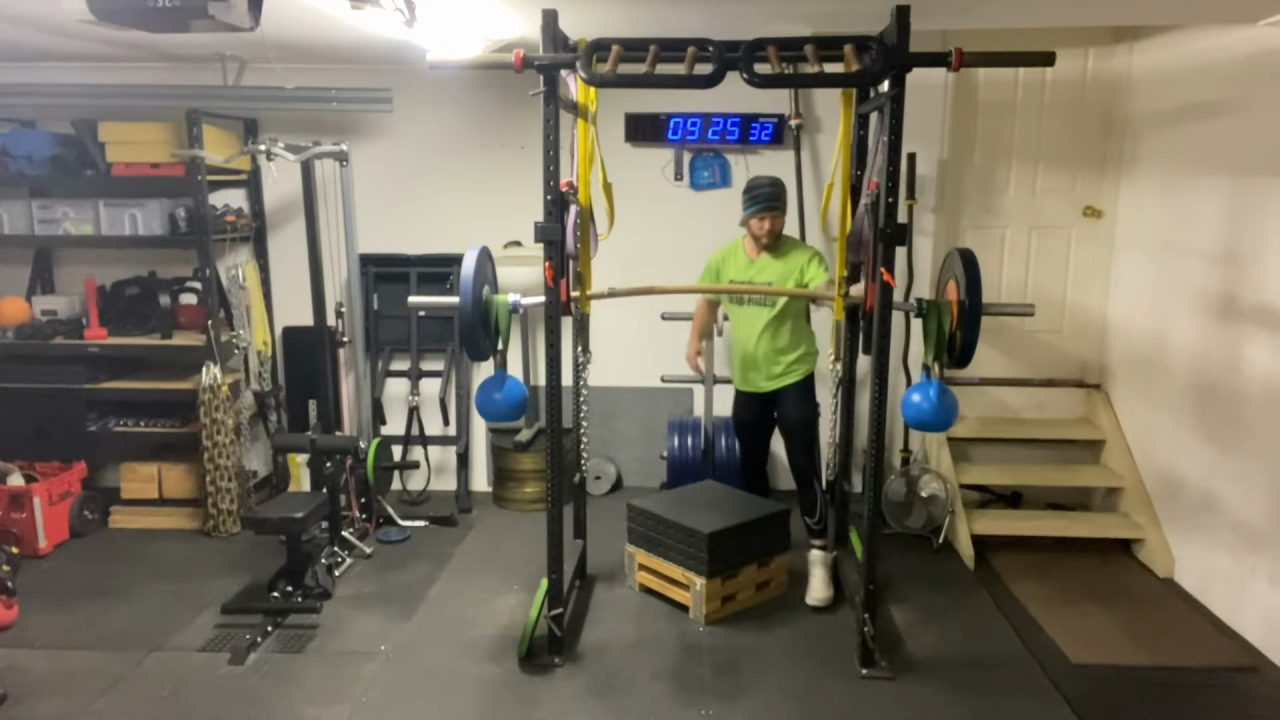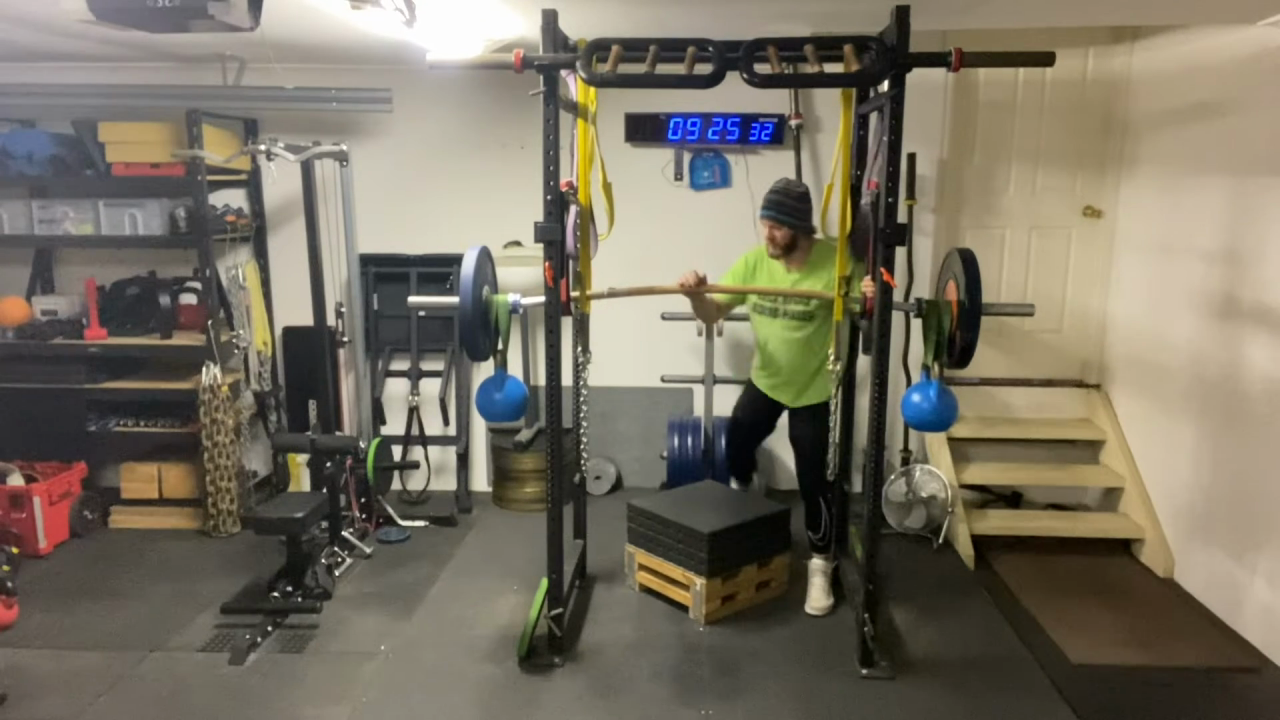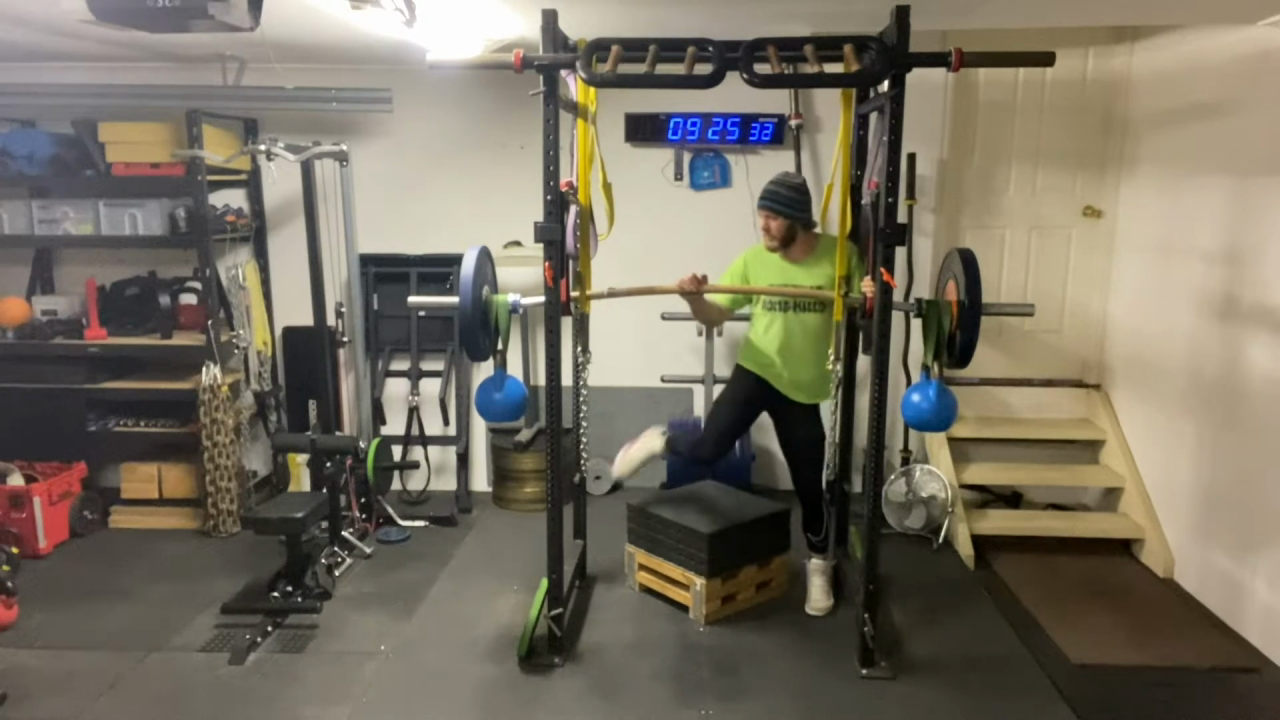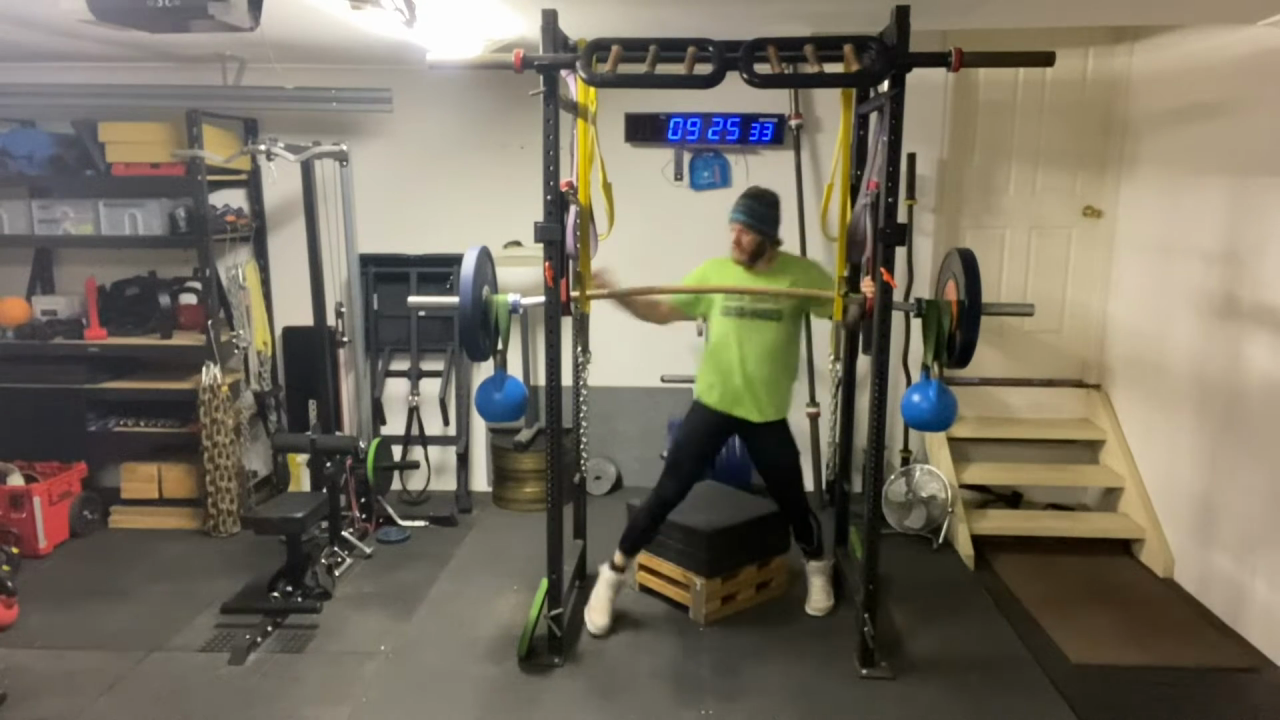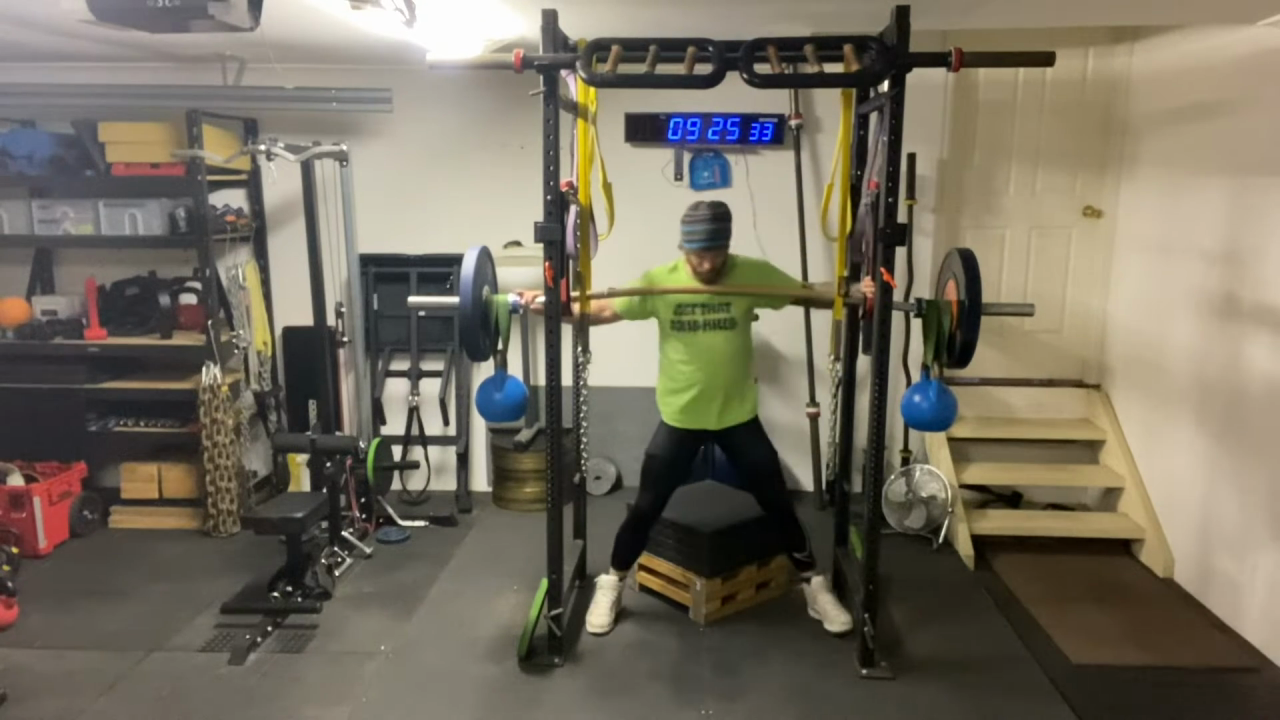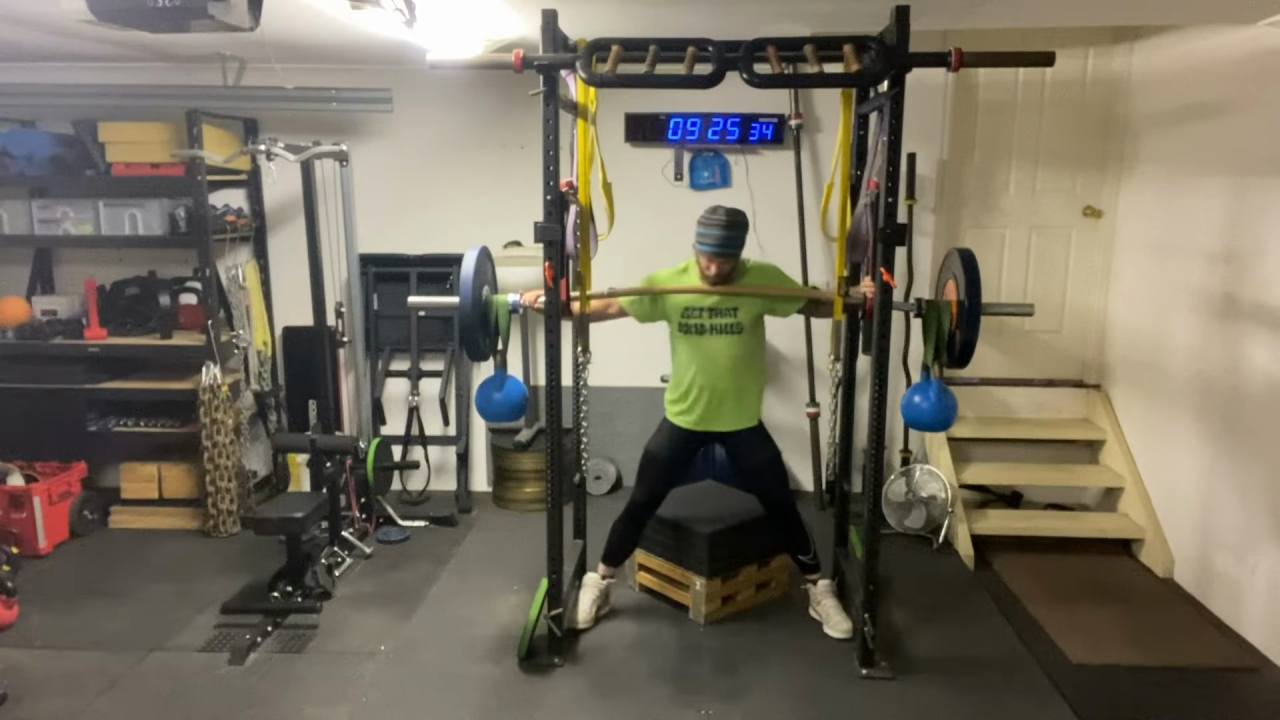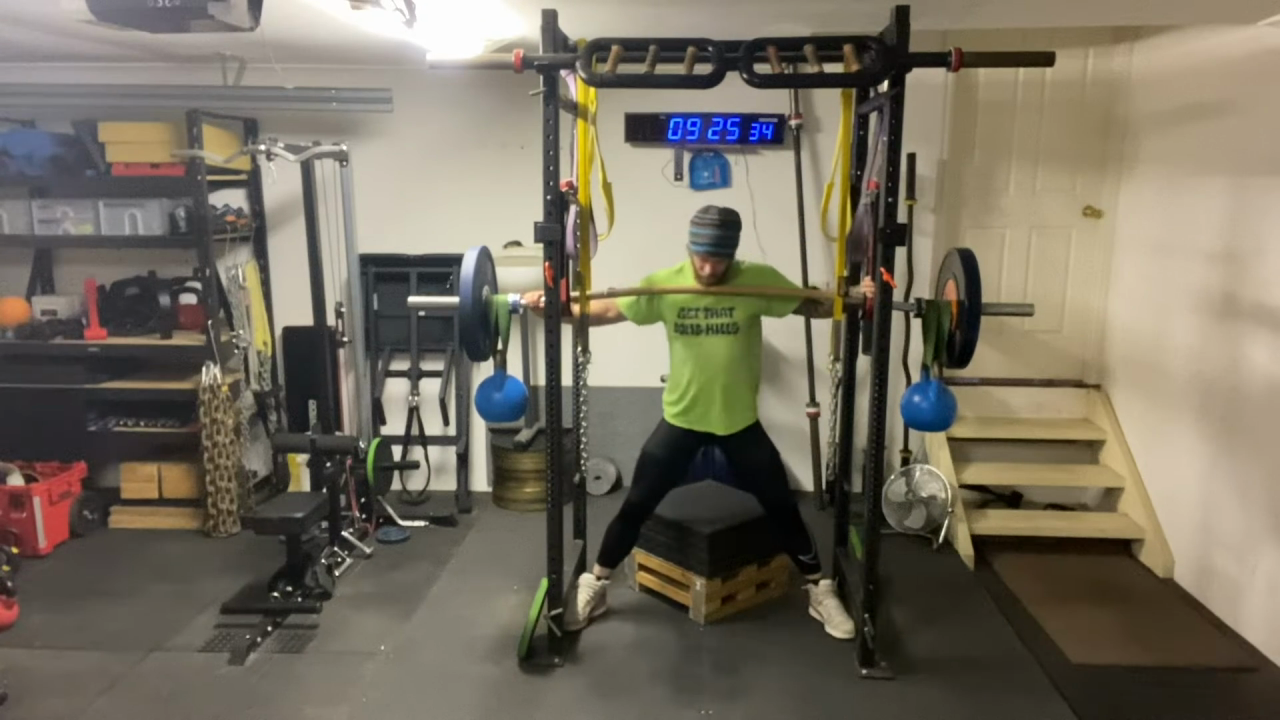
dt=0.4s
person 1, frame 1
left shoulder: (803, 257)
right shoulder: (726, 257)
left elbow: (831, 294)
right elbow: (708, 302)
right wrist: (695, 341)
left hip: (793, 376)
right hip: (747, 380)
left knee: (805, 469)
right knee: (751, 467)
left ankle: (819, 557)
person 1, frame 2
left shoulder: (836, 262)
right shoulder: (753, 261)
right elbow: (713, 312)
left wrist: (872, 297)
right wrist: (695, 294)
left hip: (812, 391)
right hip: (763, 382)
left knee: (812, 482)
right knee: (737, 455)
left ankle: (820, 566)
right ankle: (743, 489)
person 1, frame 3
left shoulder: (840, 255)
right shoulder: (753, 261)
right elbow: (714, 317)
left wrist: (873, 297)
right wrist: (693, 297)
left hip: (803, 389)
right hip: (756, 373)
left knee: (809, 486)
right knee: (707, 451)
left ankle: (819, 566)
right ankle: (661, 442)
person 1, frame 4
left shoulder: (802, 274)
right shoulder: (712, 272)
right elbow: (663, 312)
left wrist: (866, 296)
right wrist: (617, 293)
left hip: (766, 411)
right hip: (712, 404)
left knee: (792, 501)
right knee: (668, 493)
left ankle: (817, 568)
right ankle: (612, 575)
person 1, frame 5
left shoulder: (753, 274)
right shoulder: (658, 282)
left elbow: (807, 293)
right elbow: (601, 310)
left wrist: (853, 293)
left hip: (738, 417)
right hip: (680, 417)
left knee: (778, 505)
right knee: (646, 508)
left ankle: (815, 586)
right ankle: (611, 585)
person 1, frame 6
left shoulder: (763, 280)
right shoulder: (668, 282)
left elbow: (816, 305)
right elbow: (608, 306)
left hip: (742, 420)
right hip: (684, 417)
left knee: (782, 507)
right knee: (641, 504)
left ankle: (819, 590)
right ankle: (599, 585)
person 1, frame 7
left shoulder: (759, 280)
right shoulder: (664, 284)
left elbow: (813, 305)
right elbow: (606, 310)
left wrist: (853, 297)
left hip: (740, 421)
right hip: (681, 419)
left knee: (782, 507)
right knee: (636, 506)
left ankle: (820, 591)
right ankle: (594, 586)
